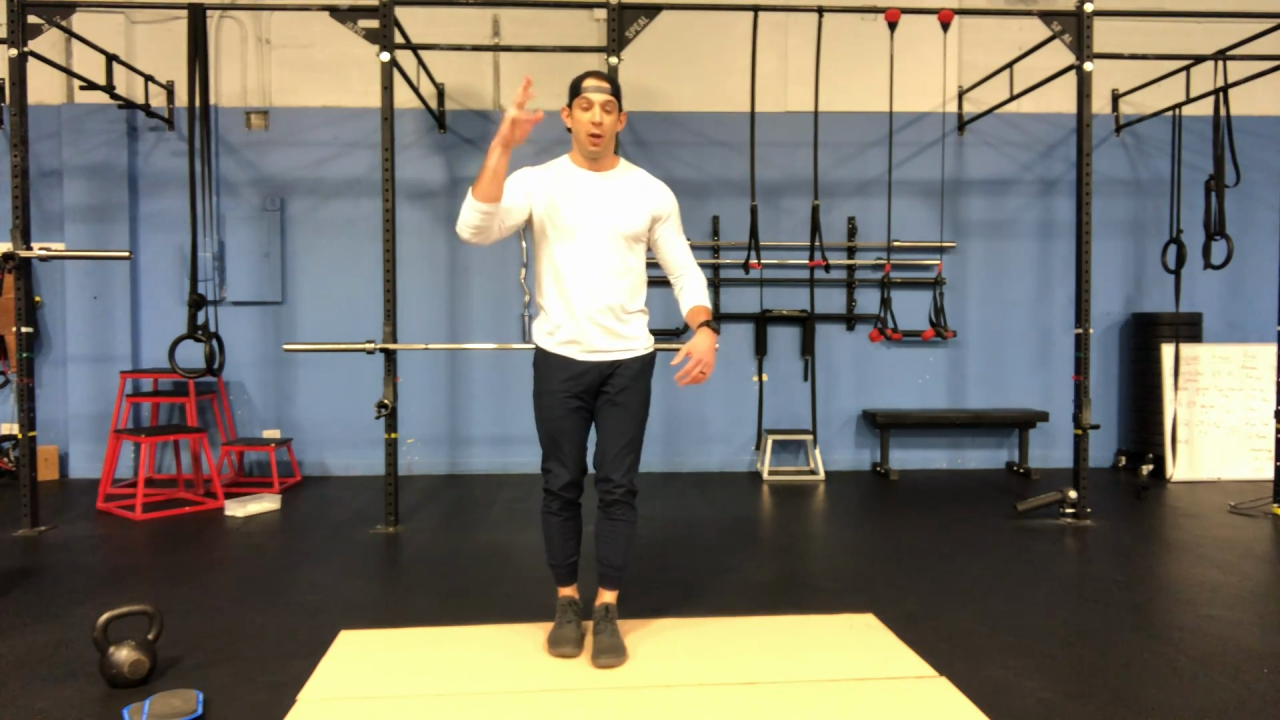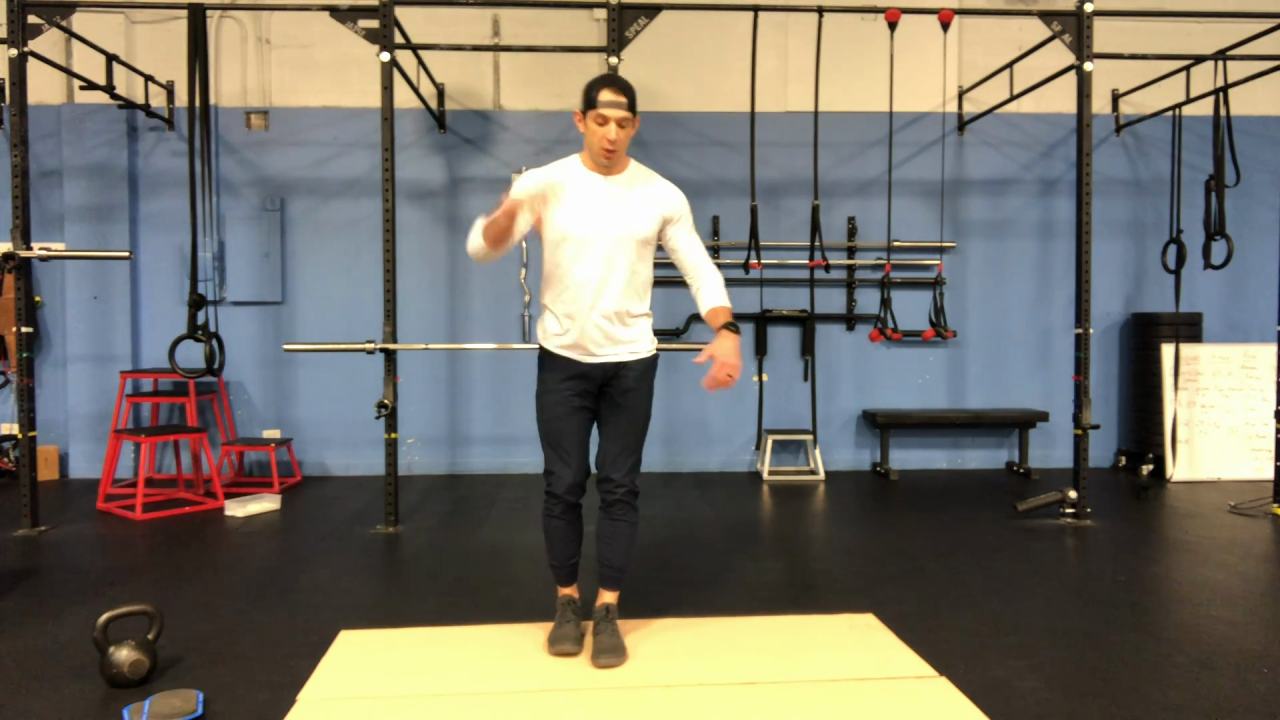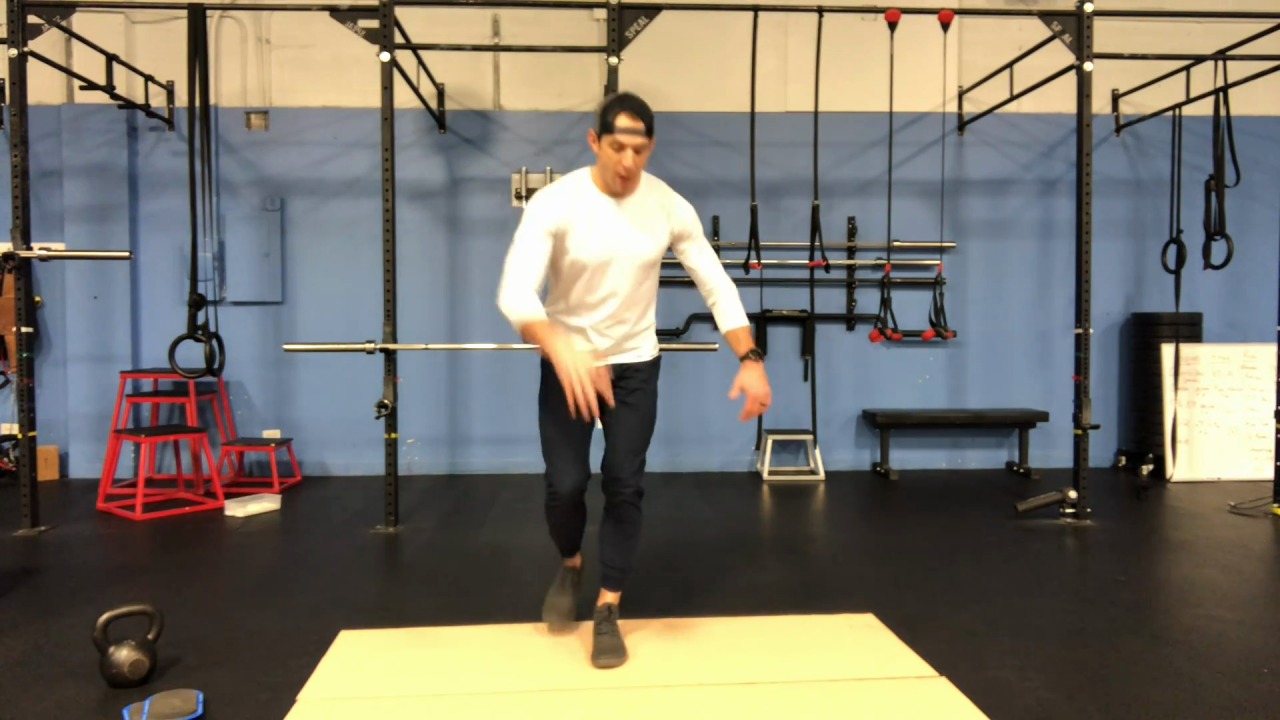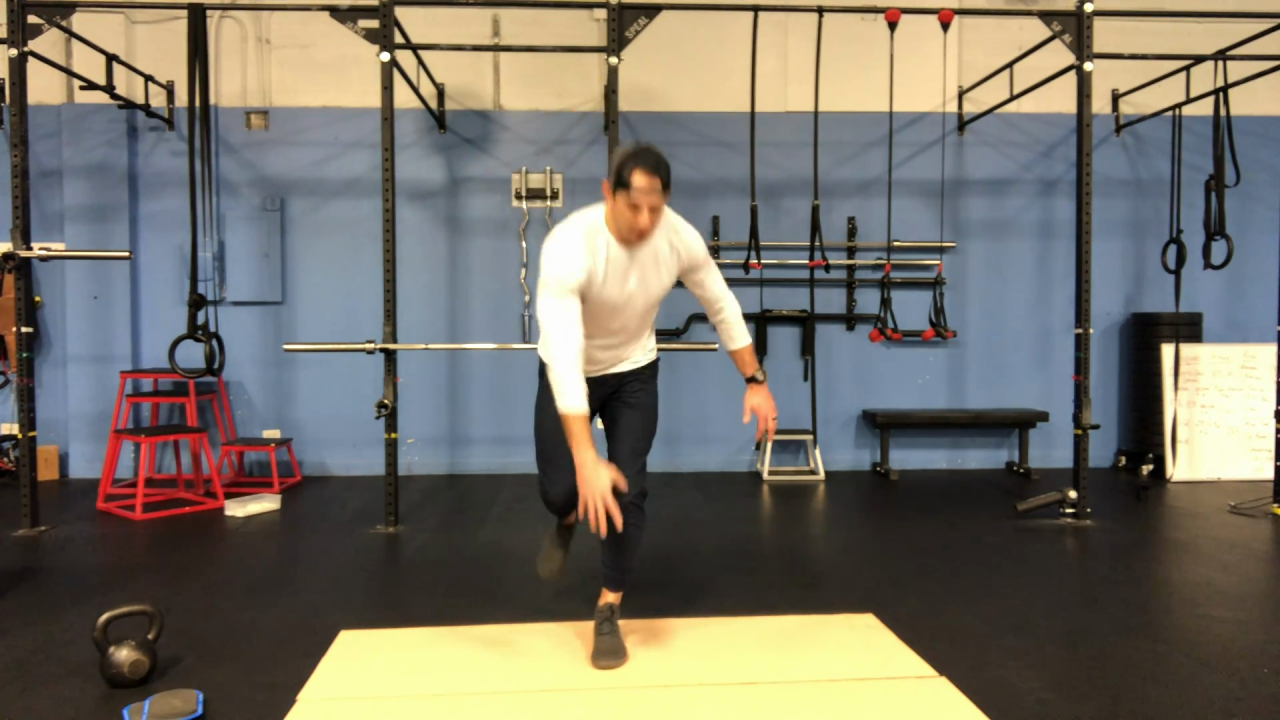
dt=0.2s
person 1, frame 1
left shoulder: (651, 191)
right shoulder: (534, 181)
left elbow: (684, 270)
right elbow: (474, 230)
left wrist: (705, 329)
right wrist: (502, 146)
left hip: (627, 361)
right hip: (559, 360)
left knee: (617, 487)
right knee: (560, 486)
left ankle: (607, 612)
right ankle: (567, 604)
person 1, frame 2
left shoulder: (660, 194)
right shoulder: (544, 182)
left elbow: (700, 269)
right elbow: (479, 247)
left wrist: (725, 330)
right wrist: (513, 209)
left hip: (631, 363)
right hip: (562, 361)
left knee: (618, 487)
right knee: (562, 485)
left ankle: (606, 612)
right ankle: (567, 602)
person 1, frame 3
left shoulder: (670, 209)
right shoulder: (556, 201)
left elbow: (717, 287)
right elbow: (515, 290)
left wrist: (750, 359)
right wrist: (565, 354)
left hip: (635, 366)
right hip: (564, 361)
left knee: (625, 489)
right knee: (567, 481)
left ankle: (606, 611)
right ankle: (570, 565)
person 1, frame 4
left shoulder: (682, 239)
right shoulder: (570, 244)
left elbow: (724, 309)
right elbow: (562, 355)
left wrist: (754, 381)
right wrist: (588, 459)
left hip: (634, 372)
right hip: (570, 367)
left knee: (630, 489)
right knee: (560, 486)
left ankle: (607, 612)
right ankle: (566, 519)
